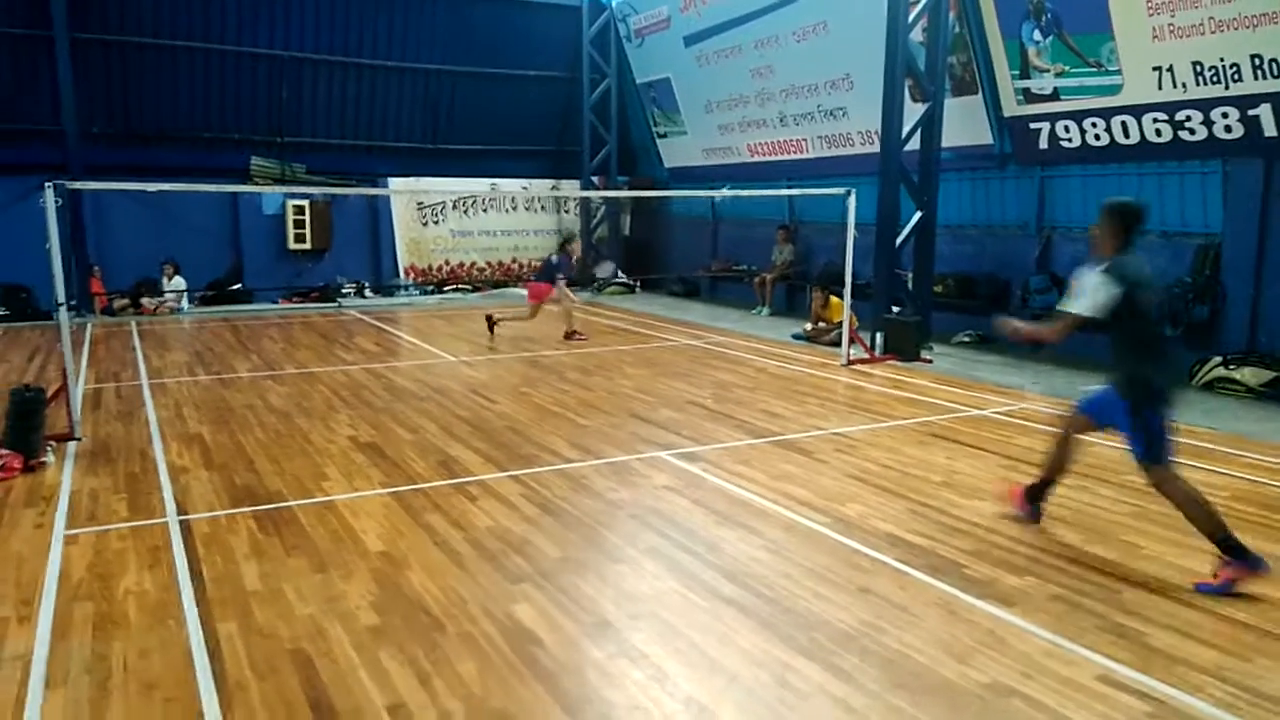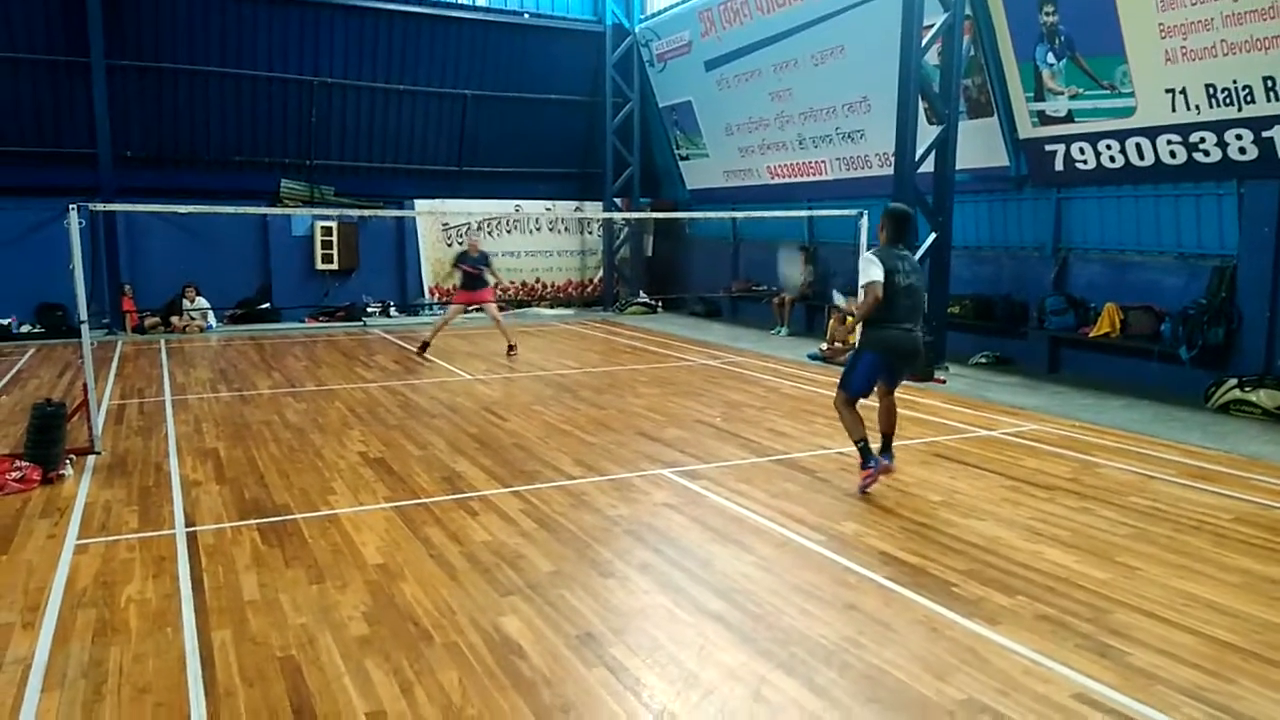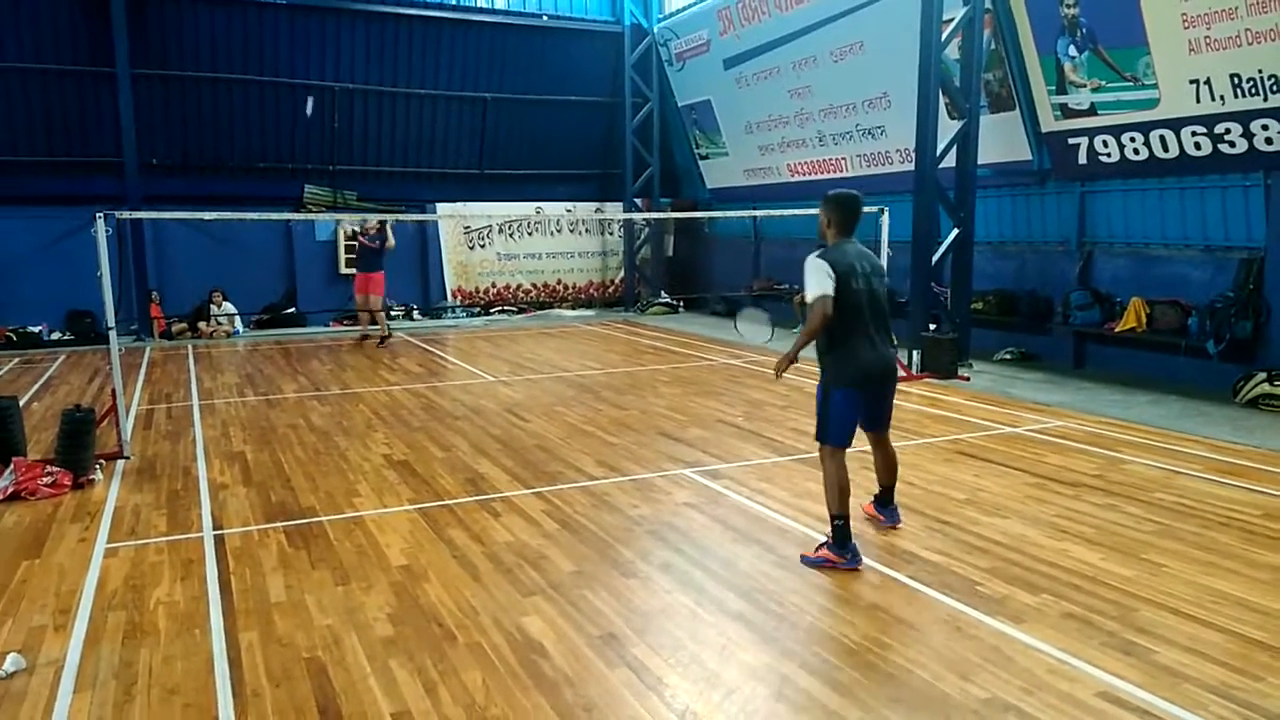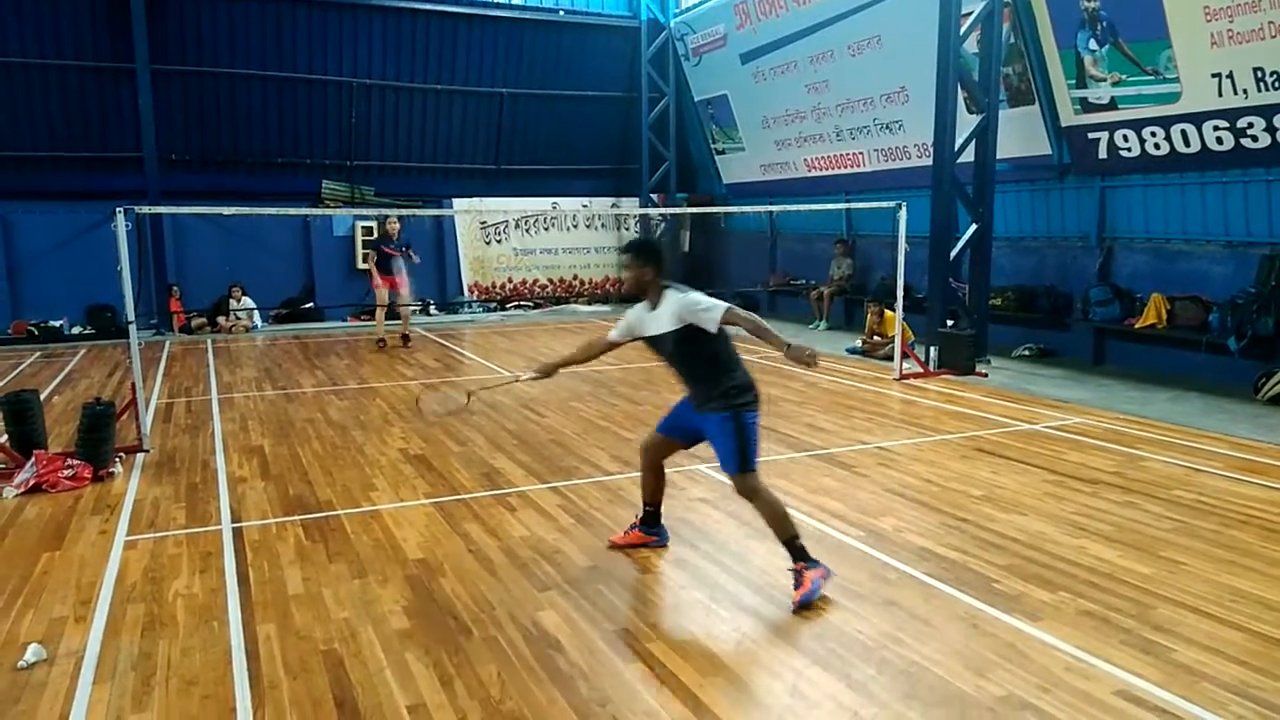
dt=1s
person 1, frame 1
left shoulder: (1099, 276)
right shoulder: (1135, 270)
left elbow: (1057, 331)
left wrist: (1020, 329)
left hip: (1139, 387)
right hip: (1140, 381)
left knee: (1159, 475)
right knee: (1071, 425)
left ankle: (1239, 558)
right ankle: (1034, 498)
person 1, frame 2
left shoulder: (873, 258)
right shoulder: (912, 263)
left elbow: (875, 295)
left wrist: (852, 322)
right wrist: (858, 307)
left hip: (880, 342)
right hip: (911, 344)
left knee: (844, 401)
right knee: (885, 392)
left ankle: (869, 459)
right ankle: (884, 453)
person 1, frame 3
left shoulder: (820, 261)
right shoulder: (872, 260)
left elbow: (822, 312)
left wrist: (793, 352)
left hip: (846, 370)
right hip: (883, 363)
left knee: (832, 451)
right knee: (878, 436)
left ankle: (840, 545)
right ankle: (886, 505)
person 1, frame 4
left shoulder: (684, 302)
right shoulder: (639, 315)
left elbow: (742, 317)
right elbow: (602, 344)
left wrist: (787, 348)
right wrist: (553, 366)
left hip: (730, 401)
right hip: (699, 401)
left knee: (747, 484)
right knee: (650, 451)
left ankle: (807, 565)
right ankle: (650, 528)
